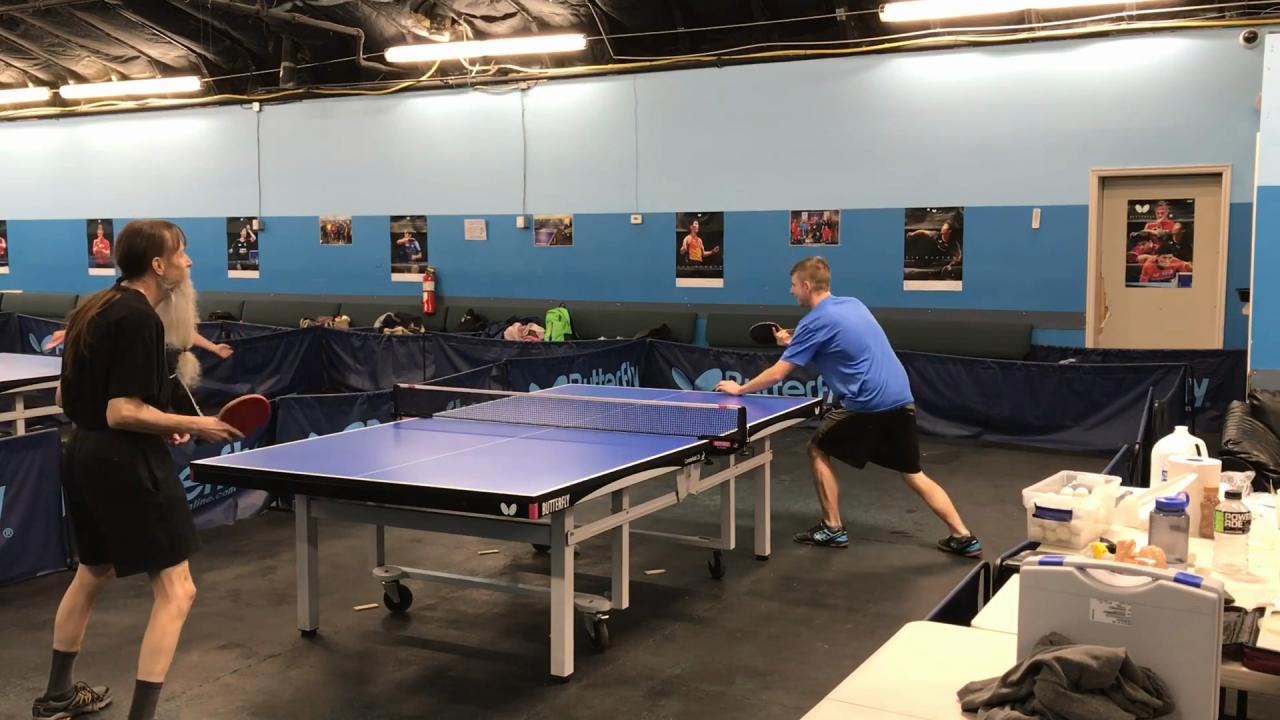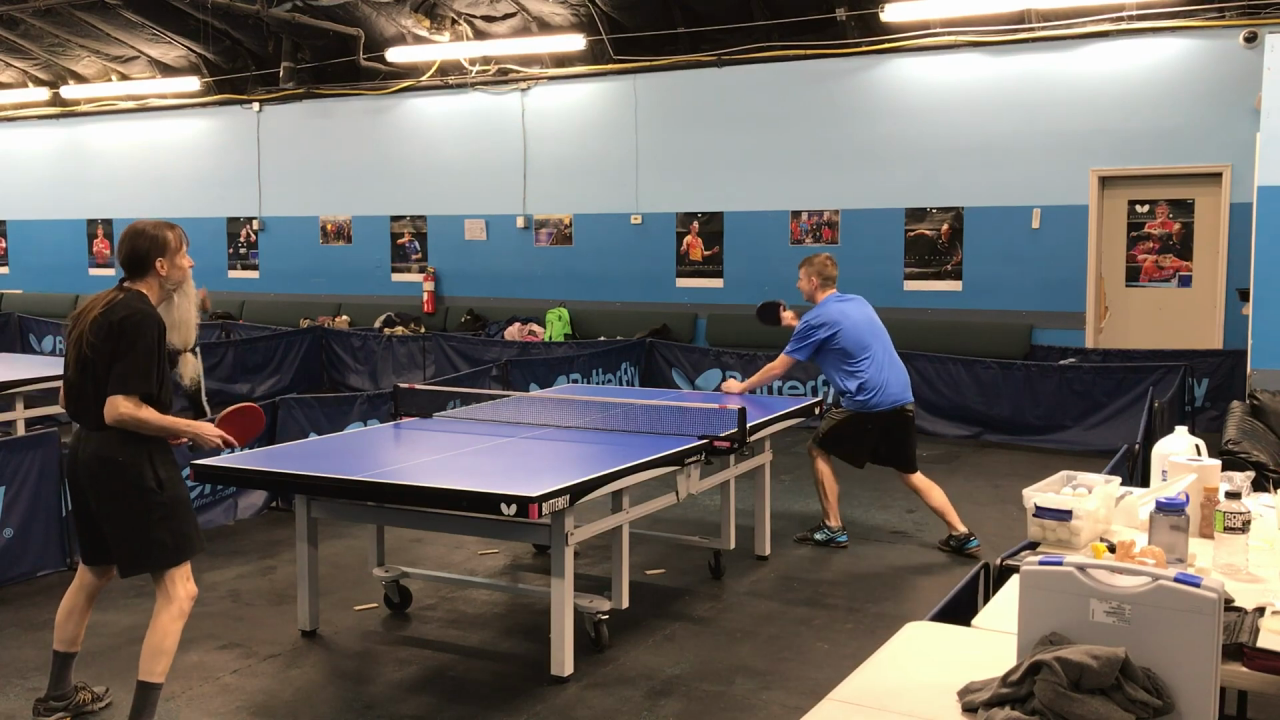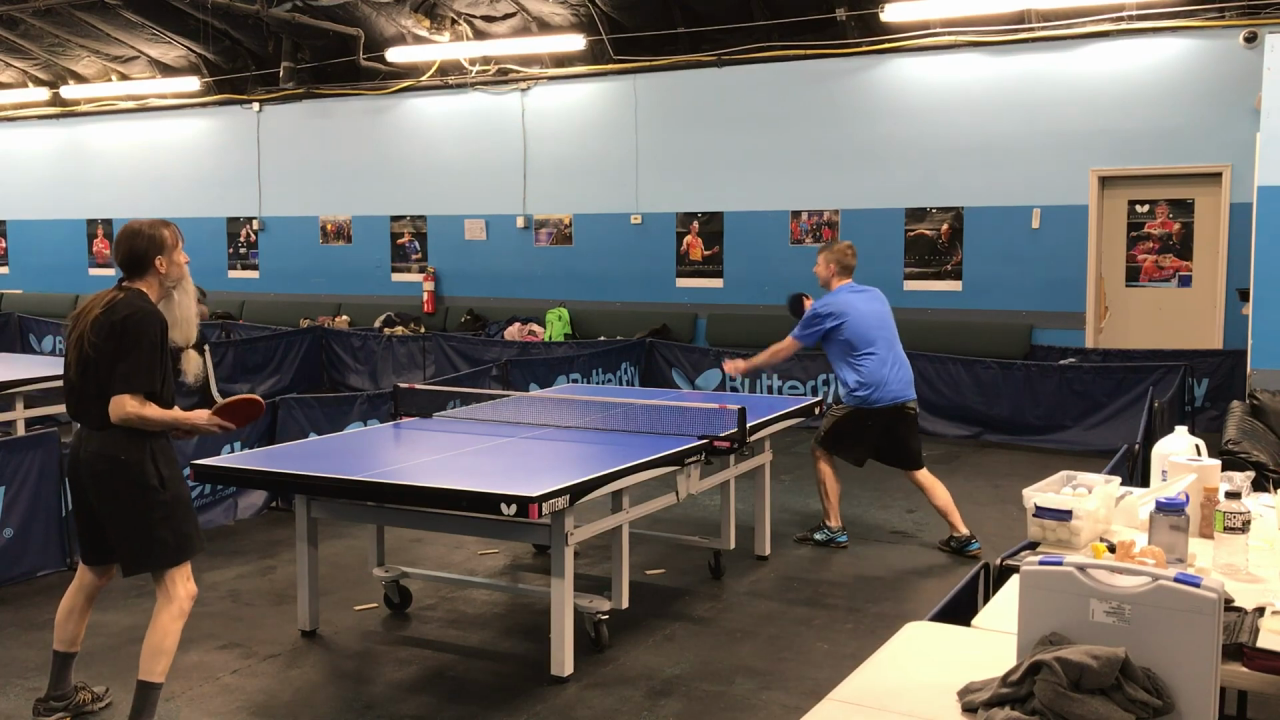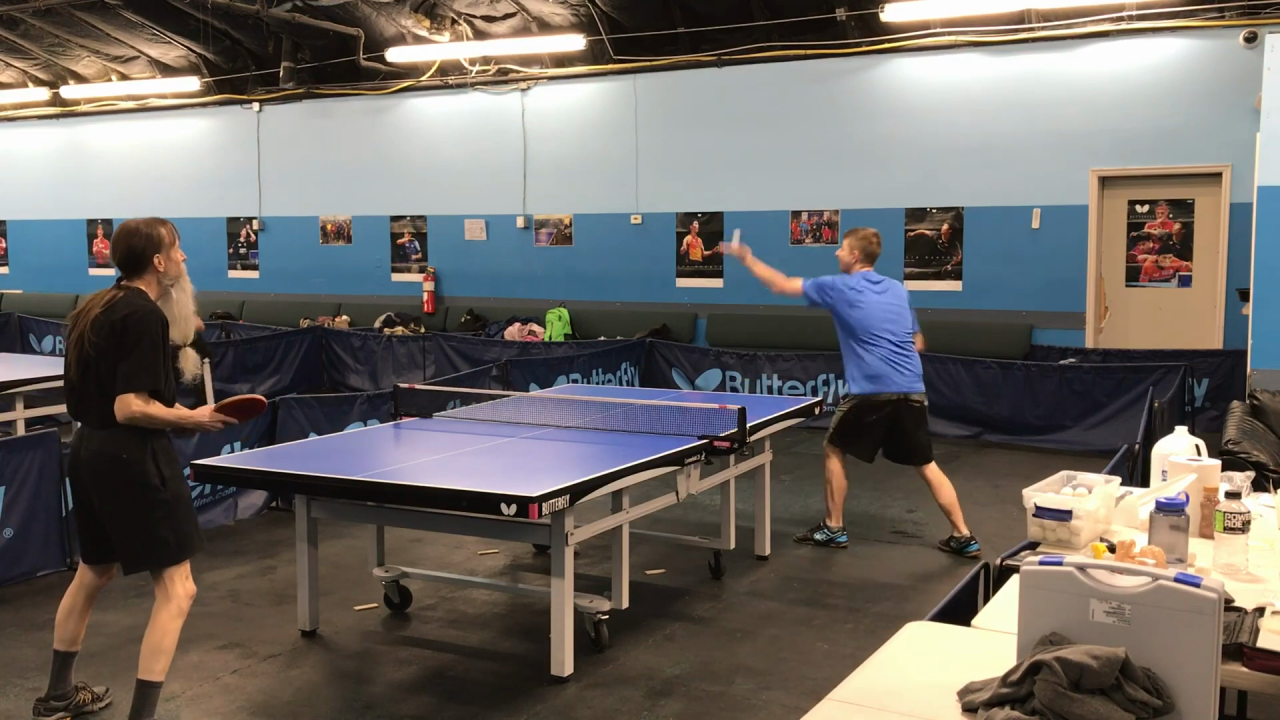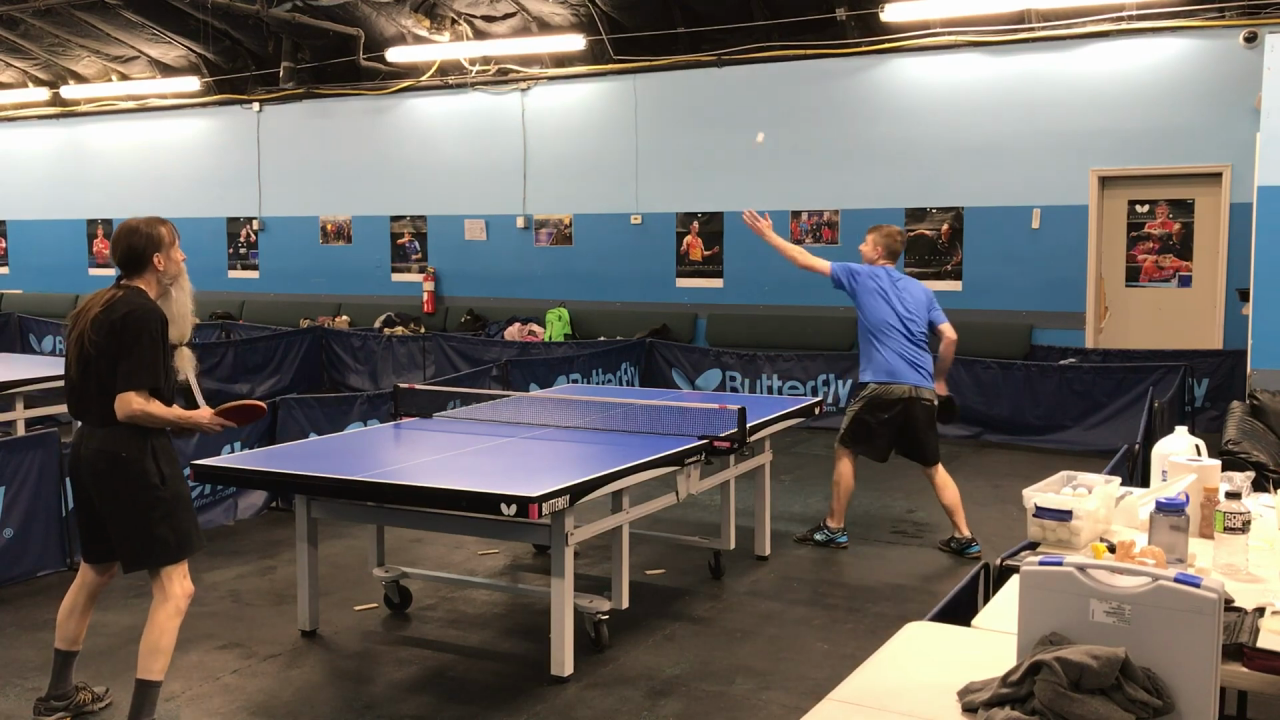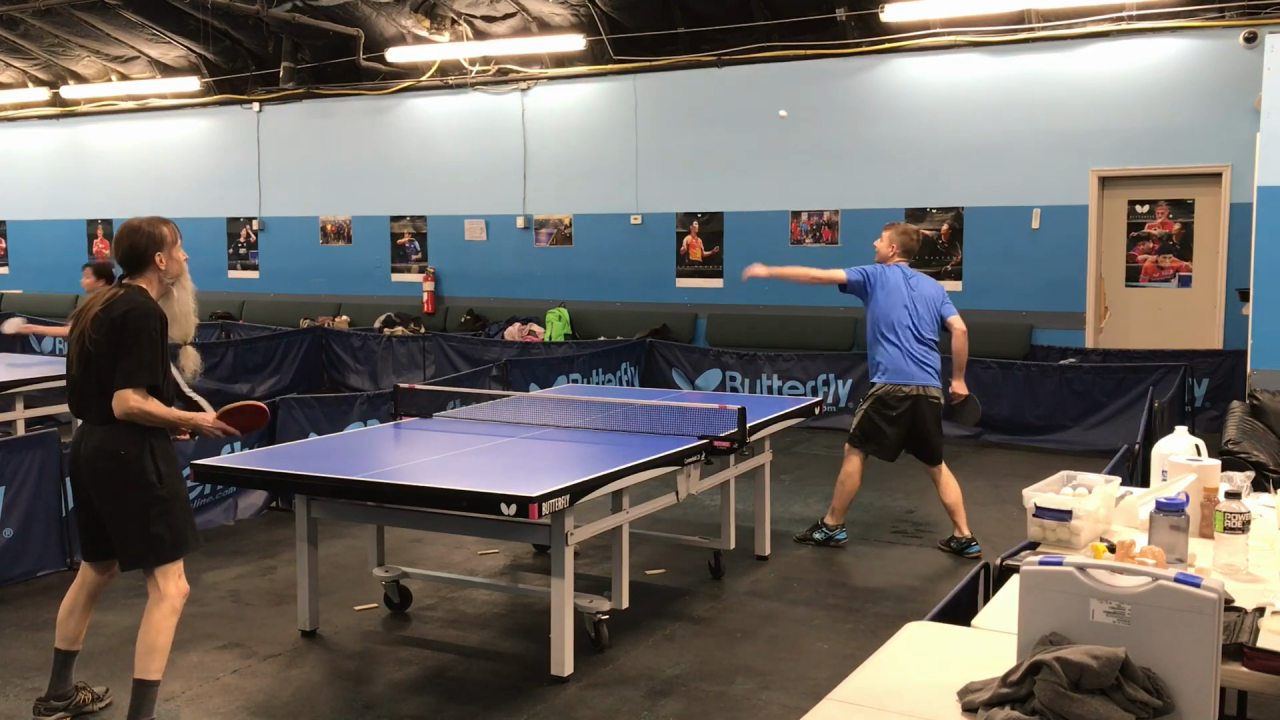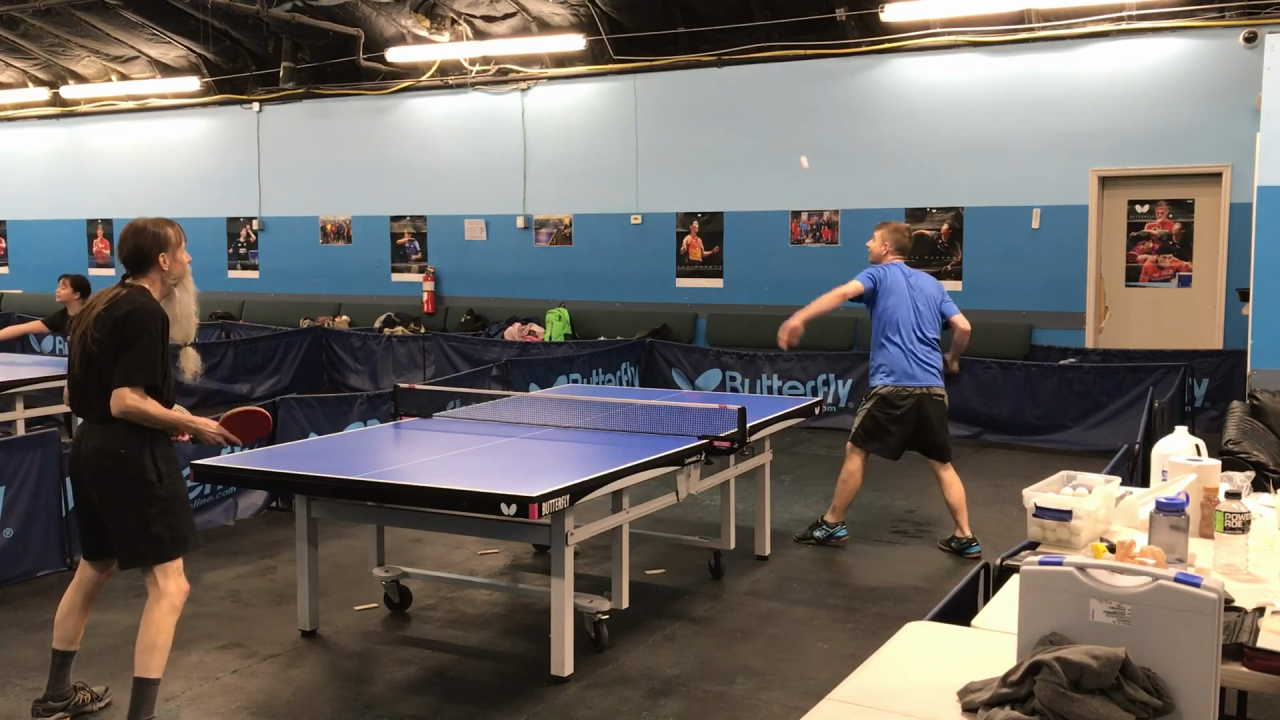
dt=0.2s
person 1, frame 1
left shoulder: (94, 309)
right shoulder: (138, 319)
left elbow: (66, 397)
right elbow: (123, 413)
right wrist: (195, 425)
left hip: (85, 454)
right hip: (126, 463)
left knee: (93, 572)
right knee: (176, 591)
person 1, frame 2
left shoulder: (97, 309)
right shoulder: (141, 320)
left elbow: (70, 398)
right elbow: (120, 411)
right wrist: (190, 429)
left hip: (89, 455)
right hip: (130, 463)
left knee: (94, 572)
right knee: (178, 591)
person 1, frame 3
left shoulder: (95, 309)
right shoulder: (143, 318)
left elbow: (91, 394)
right elbow: (126, 409)
left wrist: (165, 414)
right wrist: (190, 420)
left hip: (89, 453)
right hip: (131, 461)
left knee: (93, 572)
right knee: (178, 591)
person 1, frame 4
left shoulder: (95, 309)
right shoulder: (144, 316)
right elbow: (131, 409)
left wrist: (170, 410)
right wrist: (191, 418)
left hip: (90, 451)
right hip: (132, 459)
left knee: (94, 571)
right knee: (176, 589)
person 1, frame 5
left shoulder: (96, 308)
right shoulder: (144, 315)
right elbow: (132, 407)
left wrist: (169, 410)
right wrist: (192, 418)
left hip: (91, 450)
right hip: (131, 457)
left knee: (95, 570)
right knee: (174, 589)
person 1, frame 6
left shoulder: (98, 306)
right shoulder: (144, 313)
right elbow: (128, 404)
left wrist: (167, 416)
right wrist: (192, 420)
left hip: (92, 448)
right hip: (130, 456)
left knee: (96, 570)
right knee: (169, 588)
person 1, frame 7
left shoulder: (103, 305)
right shoulder: (145, 313)
right elbow: (126, 403)
left wrist: (167, 417)
right wrist: (192, 424)
left hip: (93, 447)
right hip: (131, 455)
left knee: (94, 569)
right knee: (168, 587)
person 2, frame 1
left shoulder: (815, 321)
right shoulder: (852, 304)
left elbow: (777, 374)
left wrist: (740, 388)
right wrist: (794, 342)
left hip: (868, 404)
right hip: (901, 399)
left knee: (819, 451)
right knee: (913, 474)
left ankle: (833, 528)
right ankle: (963, 536)
person 2, frame 2
left shoulder: (817, 319)
right shoulder: (858, 303)
left elbow: (778, 368)
left wrist: (741, 387)
left hip: (868, 404)
right hip: (902, 399)
left knee: (819, 451)
right knee: (911, 474)
left ankle: (833, 528)
right ankle: (962, 534)
person 2, frame 3
left shoulder: (827, 307)
right shoulder: (875, 295)
left elbow: (784, 349)
left wrist: (744, 365)
left hip: (867, 400)
right hip: (904, 396)
left knee: (822, 451)
right knee: (917, 471)
left ankle: (833, 528)
right ankle: (963, 535)
person 2, frame 4
left shoulder: (839, 287)
right shoulder: (899, 289)
left elbow: (783, 285)
right elbow: (917, 343)
left wrist: (747, 259)
left hip: (872, 391)
right hip: (912, 389)
left knee: (834, 450)
right knee: (926, 465)
left ankle: (834, 528)
right ankle: (963, 537)
person 2, frame 5
left shoulder: (862, 276)
right shoulder: (922, 291)
left elbow: (807, 260)
right elbow: (950, 338)
left wrist: (767, 234)
right wrist: (939, 379)
left hip: (883, 386)
right hip: (922, 389)
left knee: (845, 451)
right knee: (933, 466)
left ankle: (835, 528)
right ankle: (964, 537)
person 2, frame 6
left shoulder: (876, 275)
right shoulder: (934, 287)
left elbow: (821, 276)
right elbow: (960, 330)
left wrist: (769, 271)
right wrist: (958, 378)
left hip: (891, 385)
right hip: (929, 387)
left knee: (854, 452)
right knee: (936, 465)
left ankle: (833, 526)
right ankle: (964, 537)
person 2, frame 7
left shoulder: (880, 274)
right shoulder: (931, 284)
left elbow: (843, 293)
right elbow: (963, 326)
left wrist: (798, 318)
right wrist: (952, 358)
left hip: (893, 385)
right hip: (931, 386)
left knee: (856, 451)
right knee: (941, 464)
left ankle: (831, 524)
right ankle: (965, 537)
